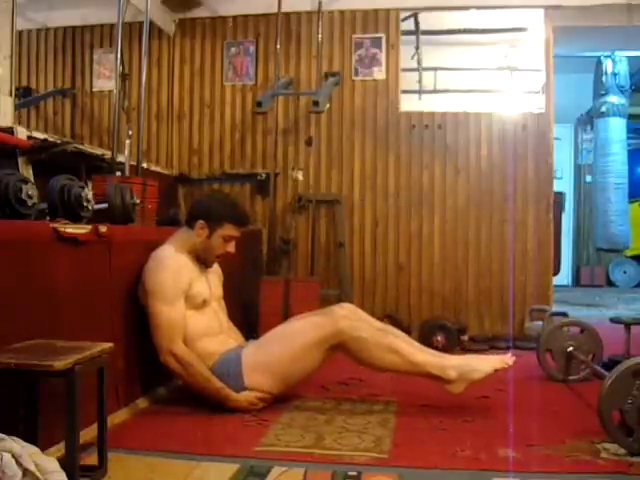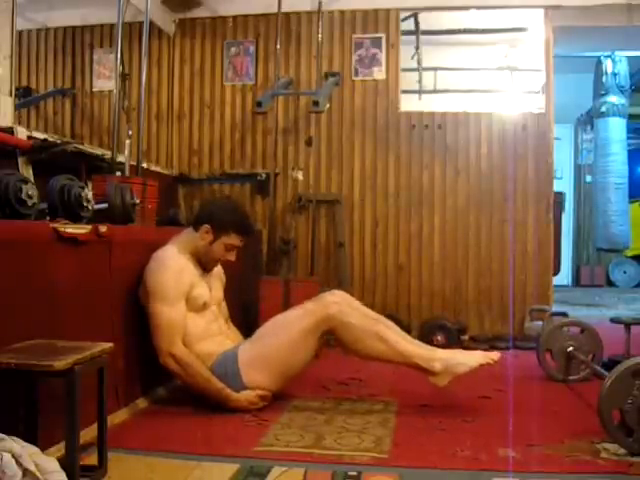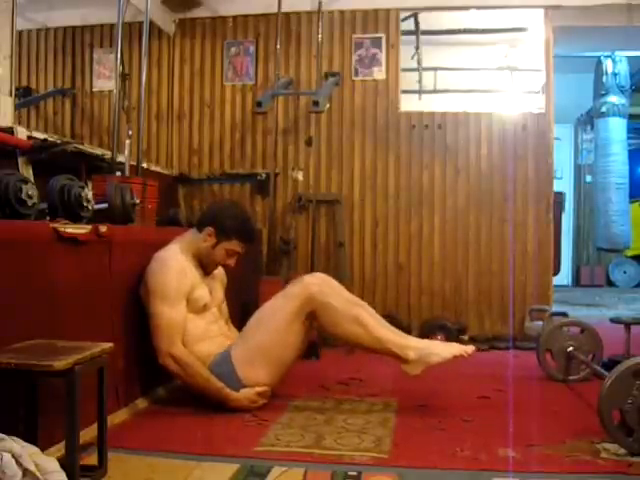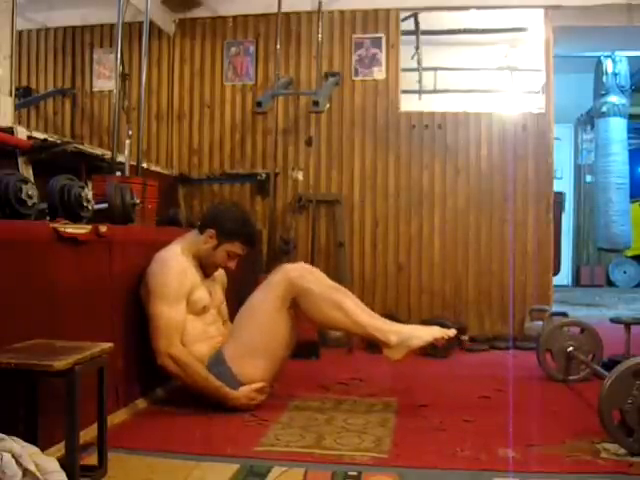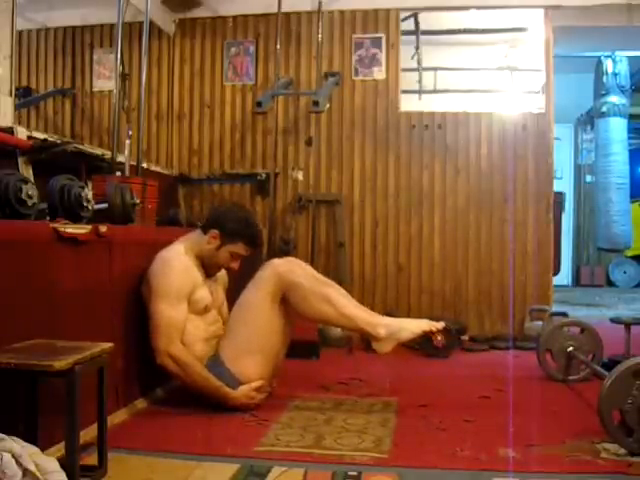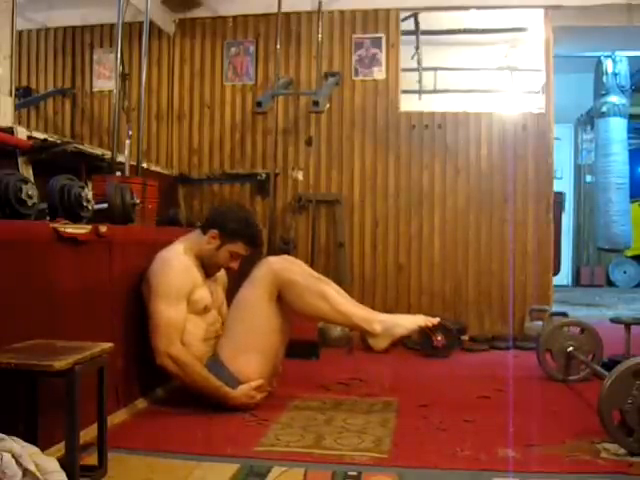
dt=0.3s
person 1, frame 1
left shoulder: (207, 265)
right shoulder: (166, 266)
right elbow: (171, 351)
left wrist: (257, 357)
right wrist: (229, 397)
left hip: (237, 360)
right hip: (225, 375)
left knee: (343, 313)
right knee: (339, 324)
left ankle: (445, 365)
right ankle: (448, 370)
person 1, frame 2
left shoulder: (210, 266)
right shoulder: (168, 267)
right elbow: (170, 353)
left wrist: (257, 356)
right wrist: (229, 397)
left hip: (236, 363)
right hip: (225, 375)
left knee: (333, 302)
right knee: (329, 307)
left ankle: (431, 358)
right ankle: (435, 362)
person 1, frame 3
left shoulder: (211, 268)
right shoulder: (169, 267)
right elbow: (169, 354)
left wrist: (257, 356)
right wrist: (229, 396)
left hip: (233, 364)
right hip: (224, 376)
left knee: (318, 285)
right knee: (311, 288)
left ankle: (407, 349)
right ankle: (410, 351)
person 1, frame 4
left shoulder: (211, 269)
right shoulder: (170, 268)
right elbow: (167, 354)
left wrist: (262, 359)
right wrist: (228, 396)
left hip: (231, 366)
right hip: (222, 376)
left knee: (299, 274)
right knee: (291, 277)
left ankle: (389, 334)
right ankle: (391, 336)
person 1, frame 5
left shoulder: (212, 268)
right shoulder: (173, 266)
right elbow: (167, 353)
left wrist: (262, 364)
right wrist: (227, 395)
left hip: (229, 367)
right hip: (220, 377)
left knee: (291, 269)
right knee: (278, 272)
left ankle: (378, 327)
right ankle: (380, 329)
person 1, frame 6
left shoulder: (212, 269)
right shoulder: (173, 266)
right elbow: (166, 353)
left wrist: (265, 364)
right wrist: (227, 395)
left hip: (229, 369)
right hip: (220, 377)
left knee: (284, 268)
right knee: (274, 269)
left ankle: (374, 324)
right ankle: (376, 326)
